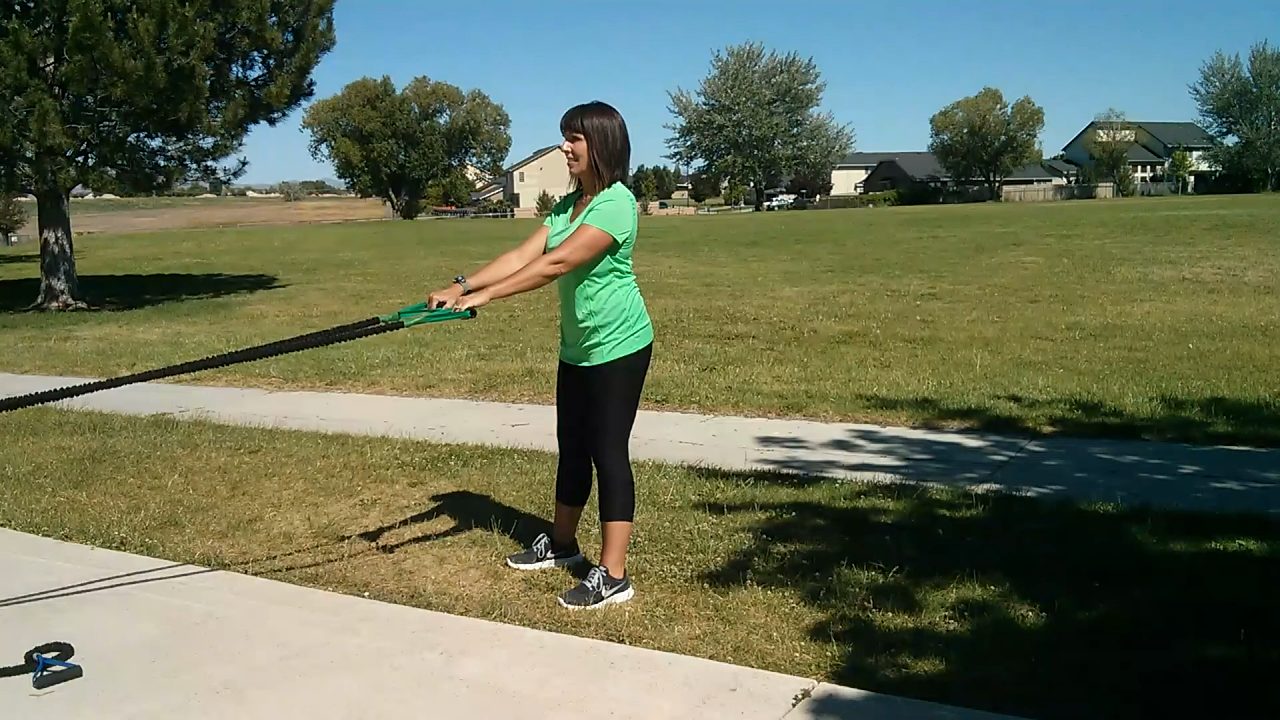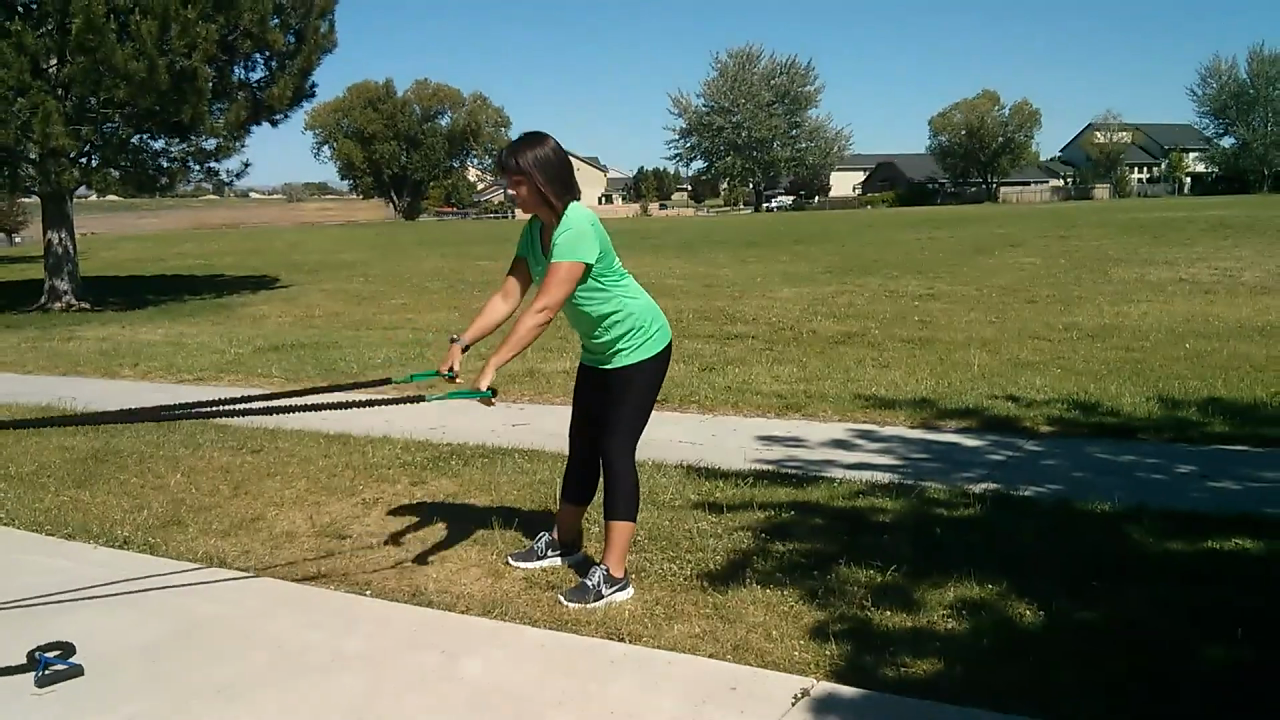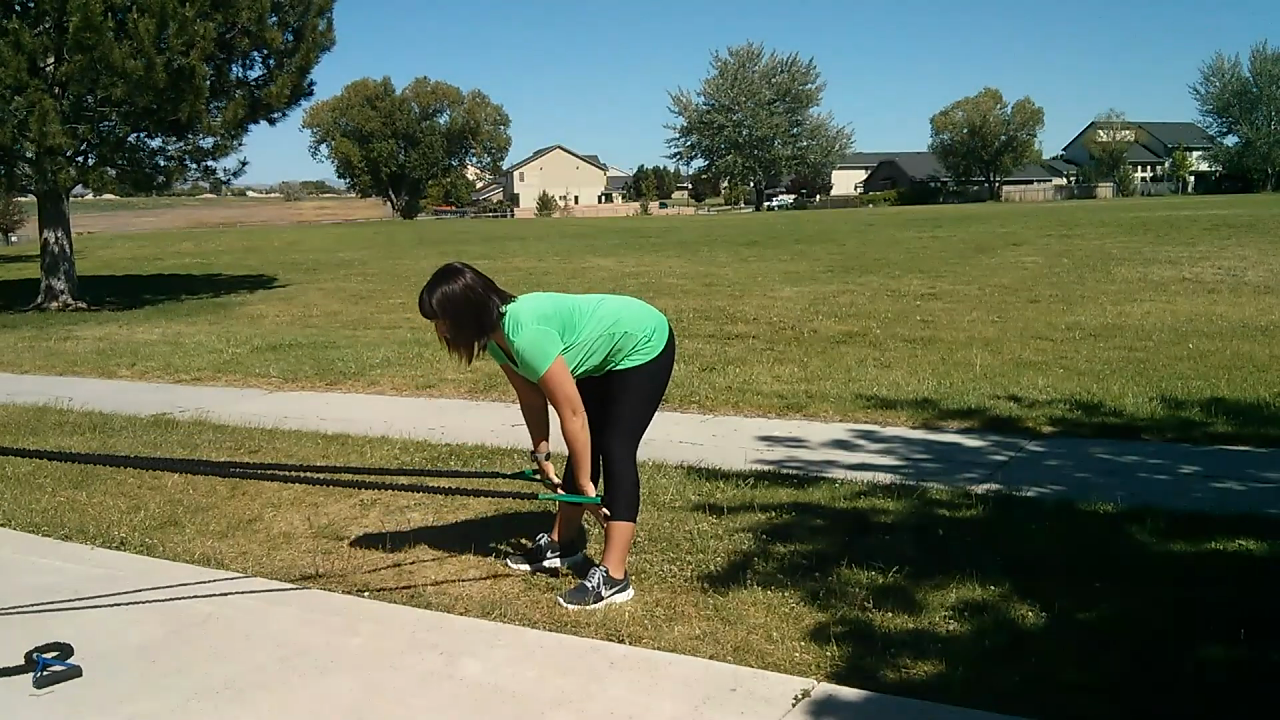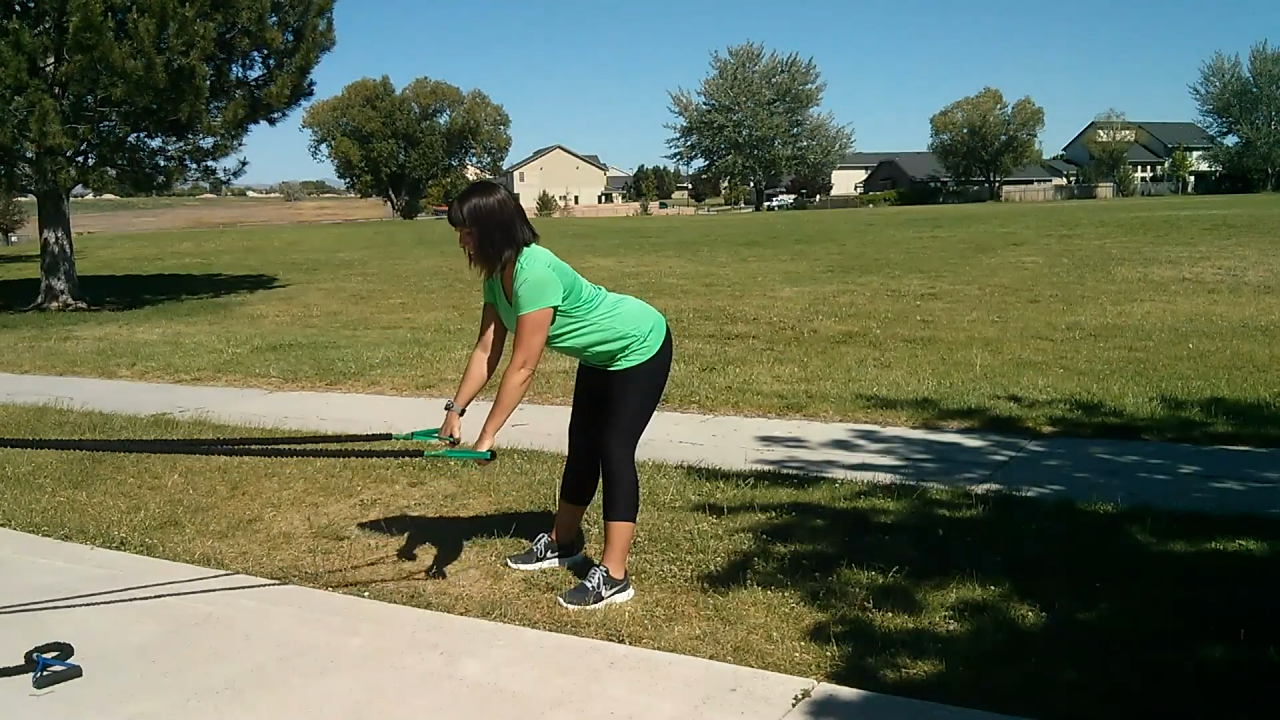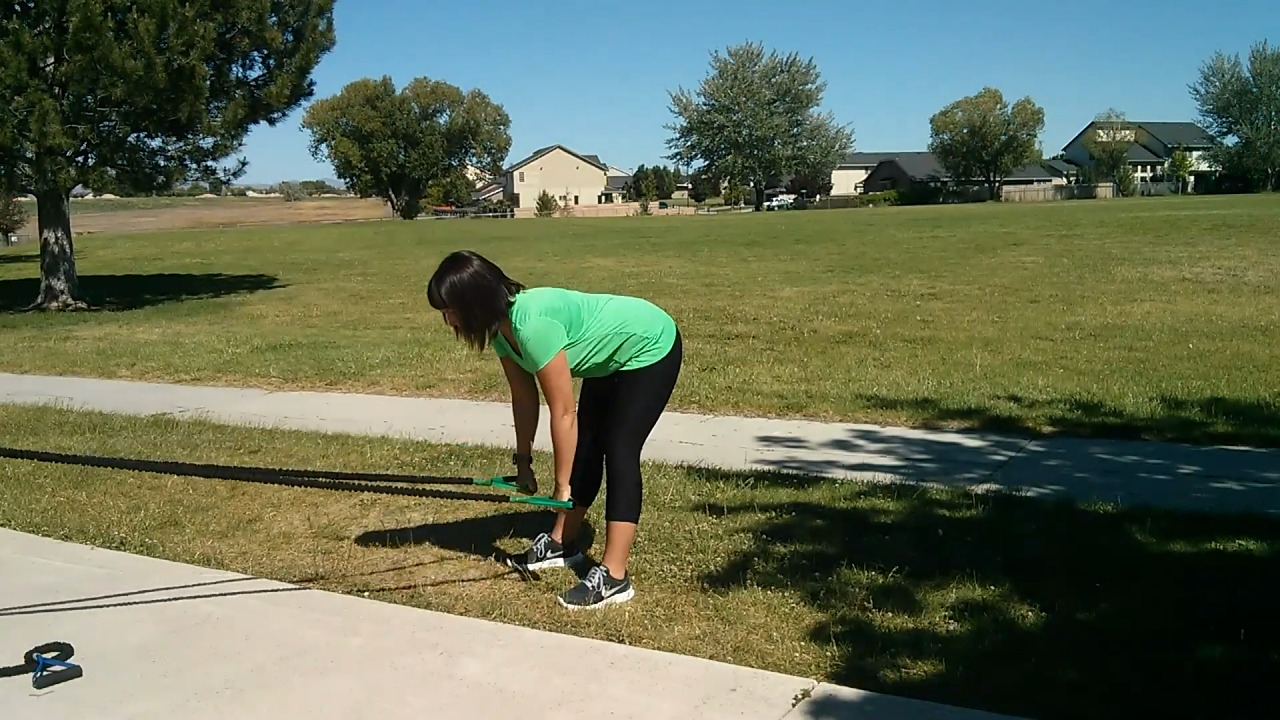
dt=1s
person 1, frame 1
left shoulder: (616, 203)
right shoulder: (567, 204)
left elbow: (557, 263)
right elbow: (522, 255)
left wrist: (486, 296)
right wrist: (462, 285)
left hip: (617, 349)
right hip: (577, 349)
left knee: (607, 452)
right knee: (572, 448)
left ankle: (613, 577)
right ankle: (561, 543)
person 1, frame 2
left shoulder: (576, 228)
right shoulder: (536, 229)
left elbow: (542, 310)
right elbow: (507, 296)
left wrist: (490, 367)
right wrist: (460, 343)
left hip: (638, 348)
right hip: (600, 350)
left knee: (615, 451)
right knee: (582, 448)
left ankle: (614, 576)
right ankle: (563, 541)
person 1, frame 3
left shoulder: (525, 334)
right shoulder: (496, 332)
left elbow: (573, 414)
right elbow: (532, 398)
left wrist: (585, 483)
right wrist: (542, 456)
left hip: (643, 345)
right hip: (605, 353)
left knee: (615, 450)
right knee: (584, 446)
left ankle: (613, 577)
right ankle: (563, 542)
person 1, frame 4
left shoulder: (535, 274)
right shoulder: (498, 276)
left elbow: (522, 368)
right elbow: (486, 351)
left wrist: (488, 436)
right wrist: (456, 410)
left hip: (639, 347)
right hip: (599, 356)
left knee: (614, 451)
right knee: (582, 446)
left ankle: (614, 577)
right ankle: (562, 542)
person 1, frame 5
left shoulder: (532, 324)
right shoulder: (501, 325)
left elbow: (564, 413)
right elbow: (524, 397)
left wrist: (563, 486)
right wrist: (523, 460)
left hip: (649, 347)
right hip: (611, 357)
left knee: (619, 450)
right knee: (587, 447)
left ankle: (614, 578)
right ankle: (561, 544)
